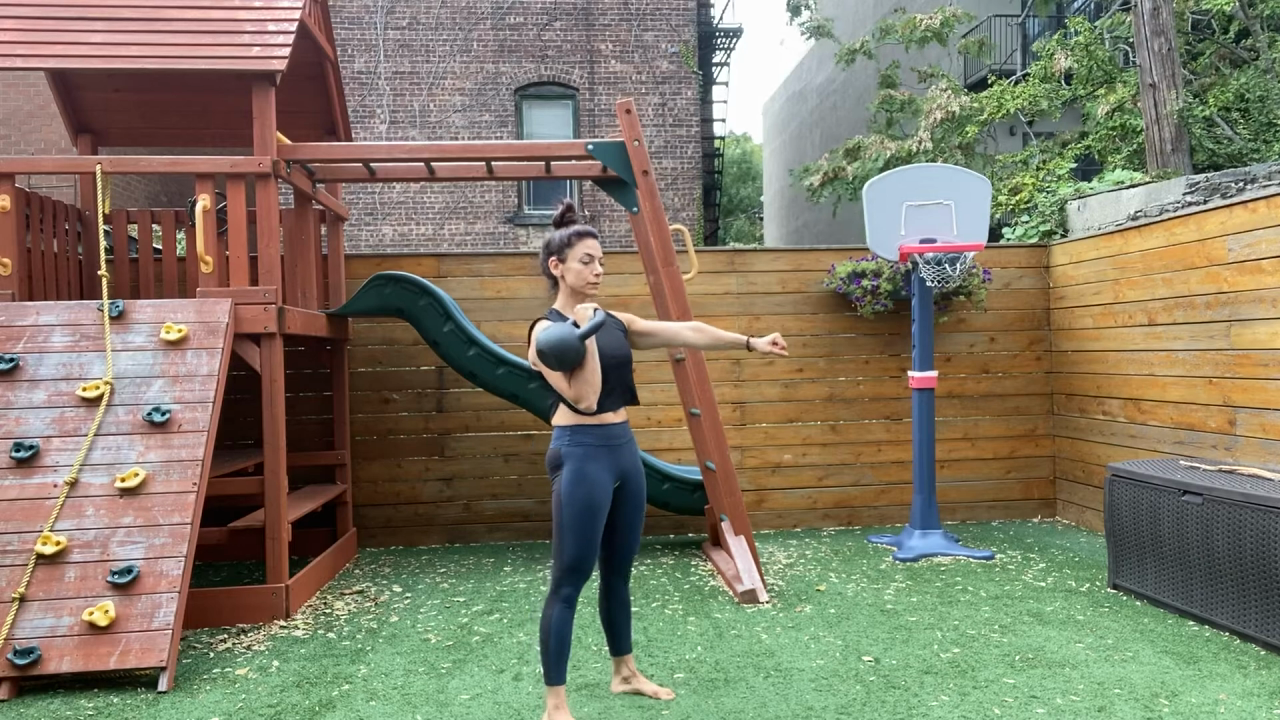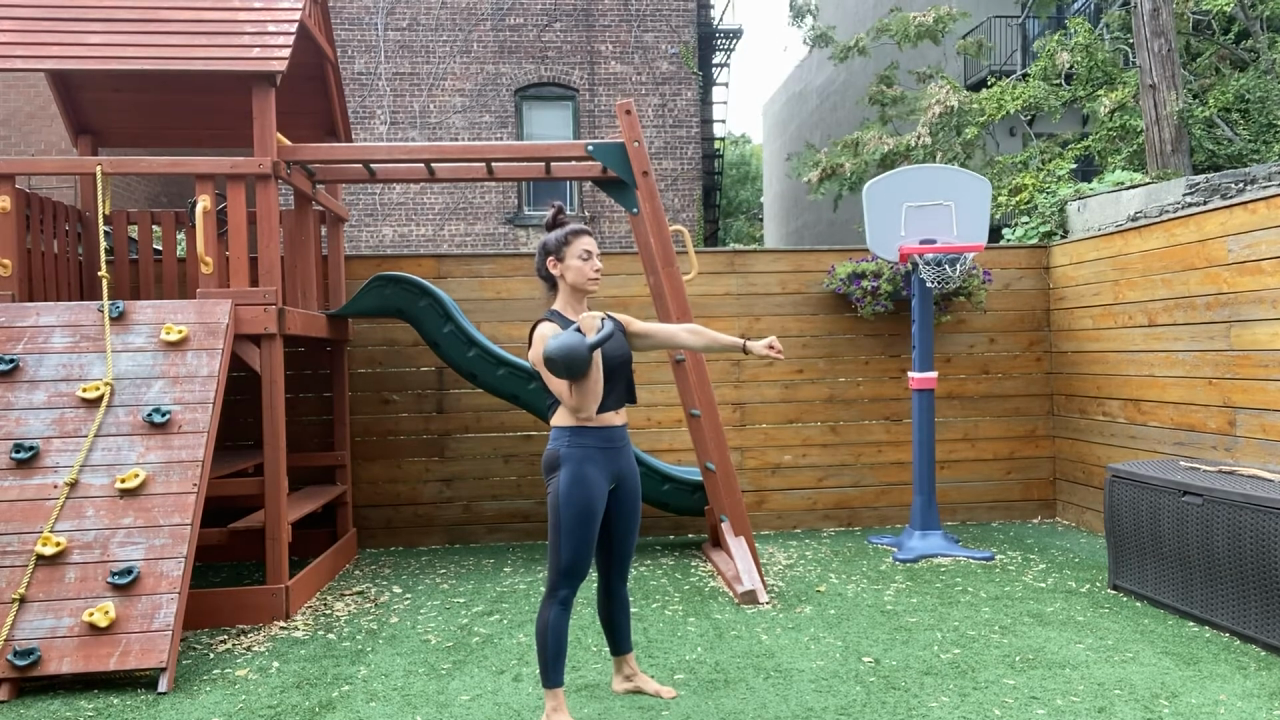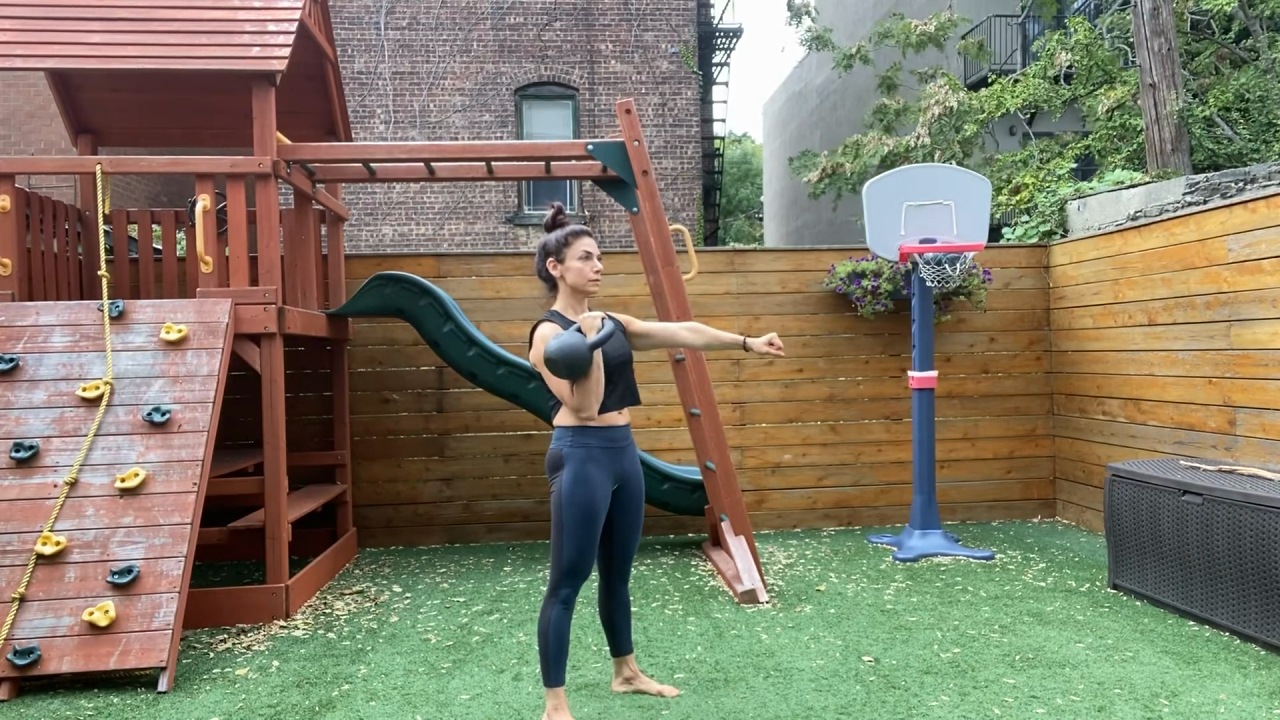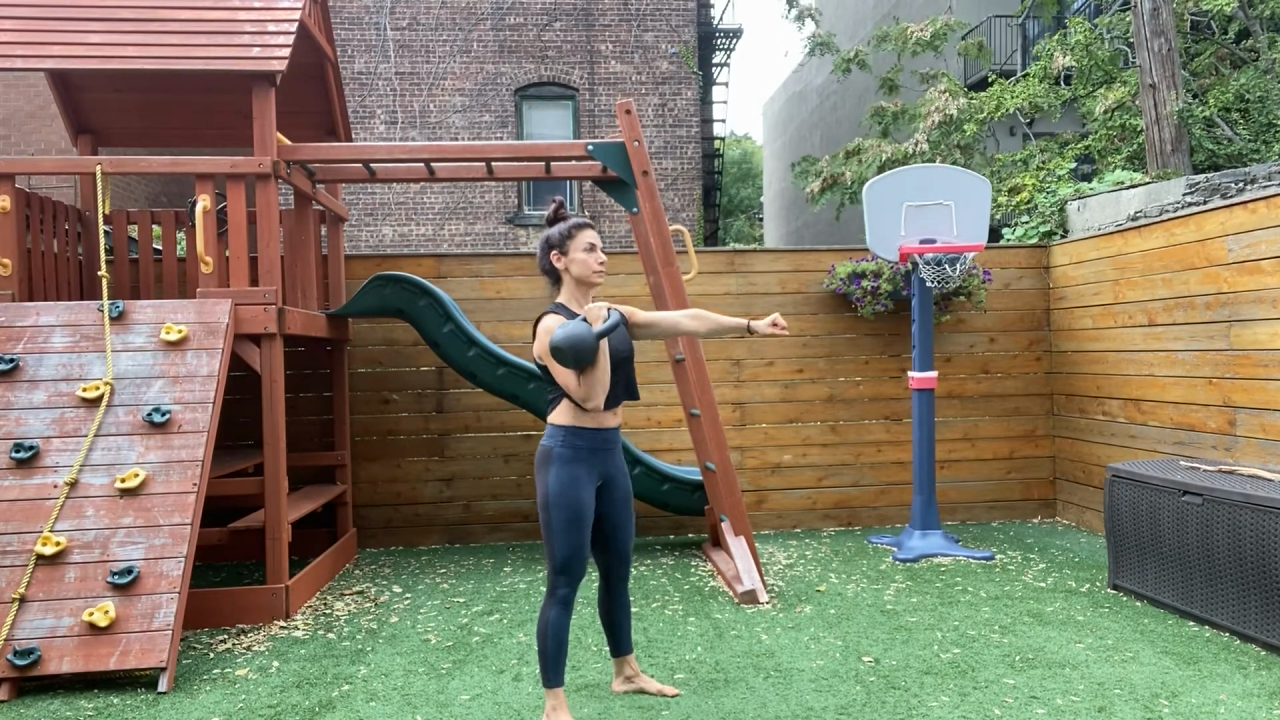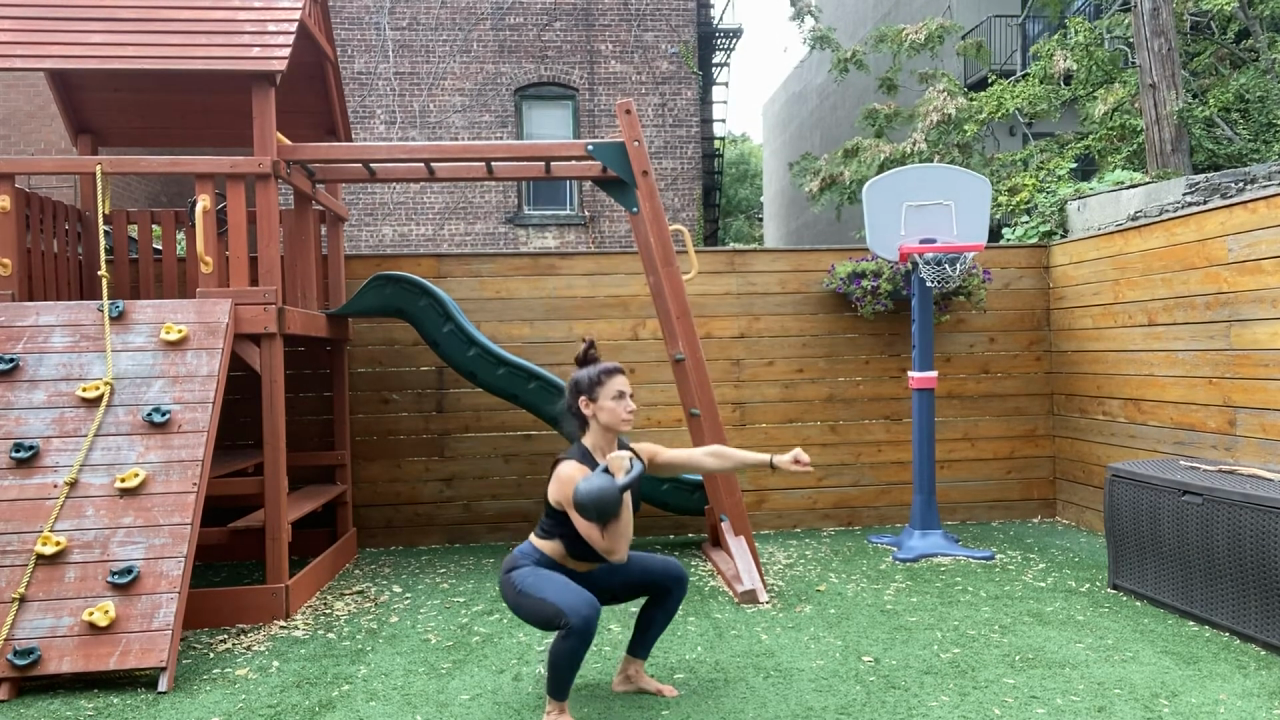
dt=1s
person 1, frame 1
left shoulder: (615, 322)
right shoulder: (547, 331)
left elbow: (685, 332)
right elbow: (584, 398)
left wrist: (750, 342)
right wrist: (582, 334)
left hip: (623, 448)
right hip: (580, 454)
left knee: (618, 571)
right knee: (570, 580)
left ankle: (625, 672)
person 1, frame 2
left shoulder: (611, 322)
right shoulder: (548, 334)
left elbow: (682, 334)
right elbow: (582, 406)
left wrist: (746, 346)
right wrist: (589, 341)
left hip: (619, 452)
right hip: (577, 456)
left knee: (616, 573)
right knee: (565, 582)
left ankle: (626, 671)
person 1, frame 3
left shoulder: (611, 322)
right shoulder: (548, 334)
left elbow: (682, 333)
right elbow: (585, 406)
left wrist: (747, 343)
right wrist: (589, 341)
left hip: (622, 451)
right hip: (580, 455)
left knee: (618, 573)
right knee: (567, 581)
left ankle: (626, 672)
person 1, frame 4
left shoulder: (613, 315)
right shoulder: (552, 325)
left elbow: (686, 320)
right elbow: (590, 397)
left wrist: (751, 326)
right wrist: (596, 333)
left hip: (608, 454)
right hip: (568, 456)
left knee: (617, 568)
right knee: (565, 581)
left ankle: (626, 671)
person 1, frame 5
left shoulder: (631, 454)
right shoulder: (571, 472)
left elbow: (708, 457)
right elbow: (615, 551)
left wrist: (775, 460)
right wrist: (619, 483)
left hip: (583, 573)
right hip: (530, 574)
left knee: (672, 576)
right knee: (581, 613)
left ankle: (631, 671)
